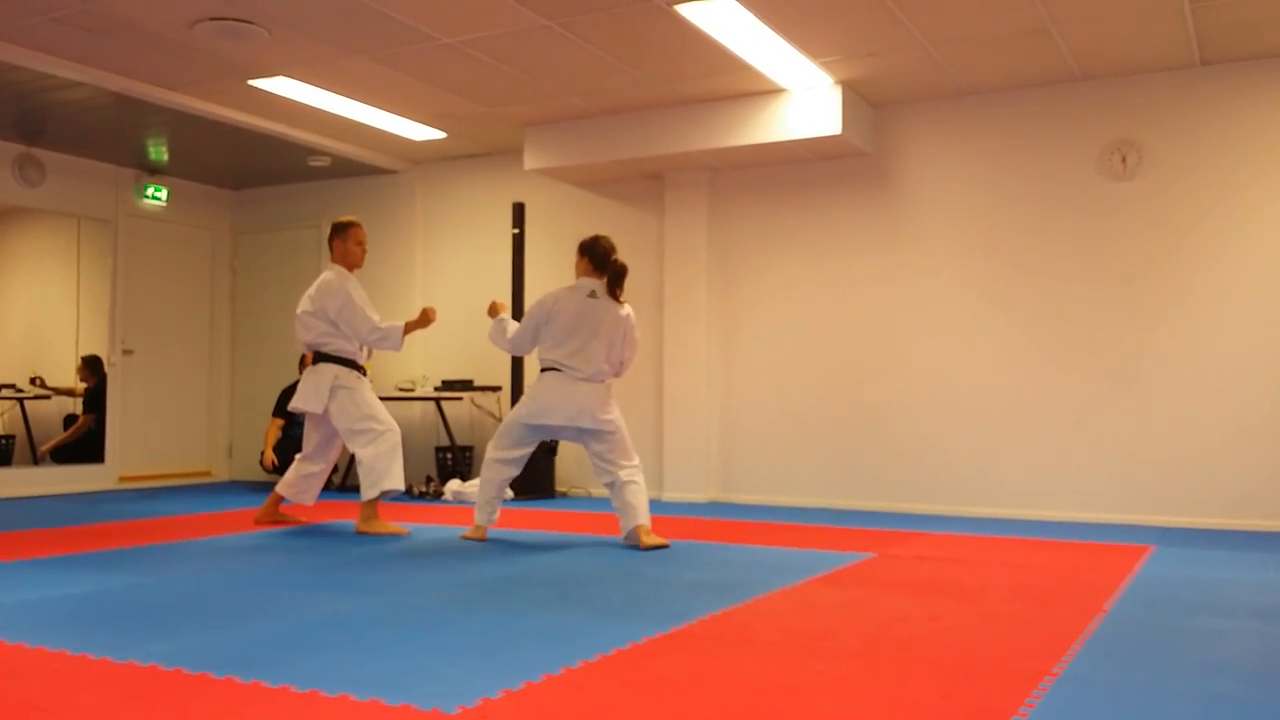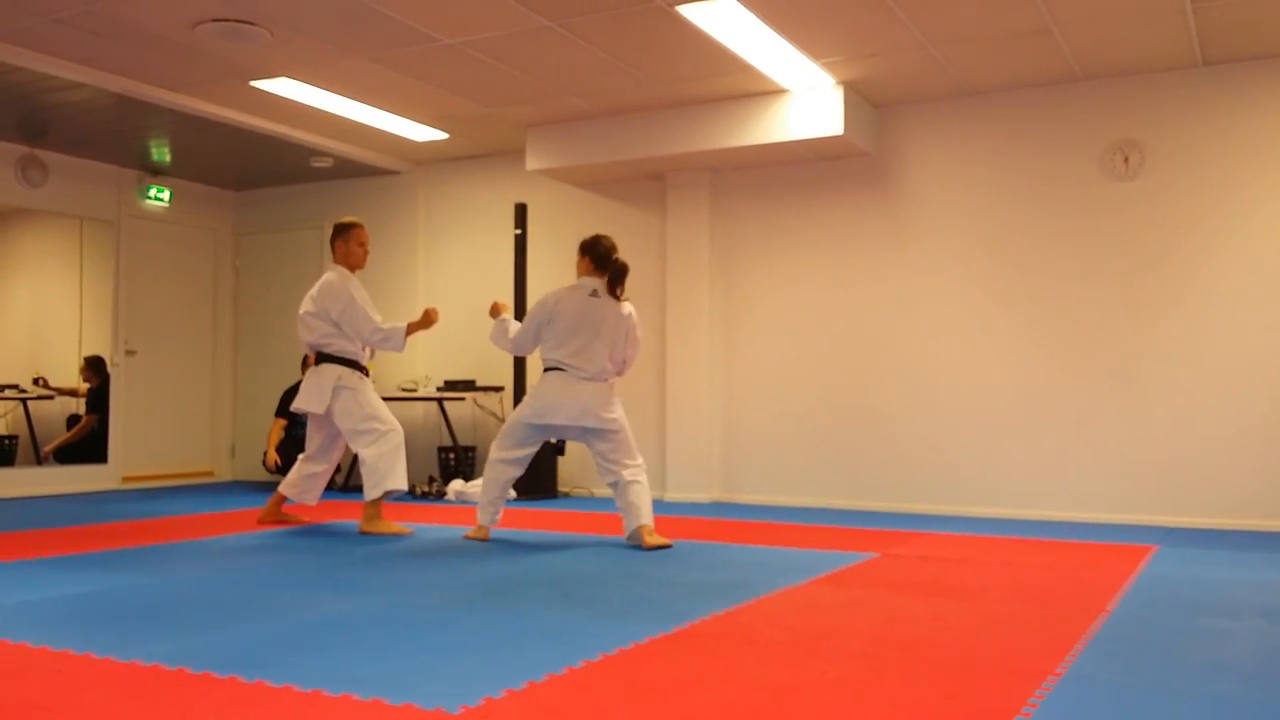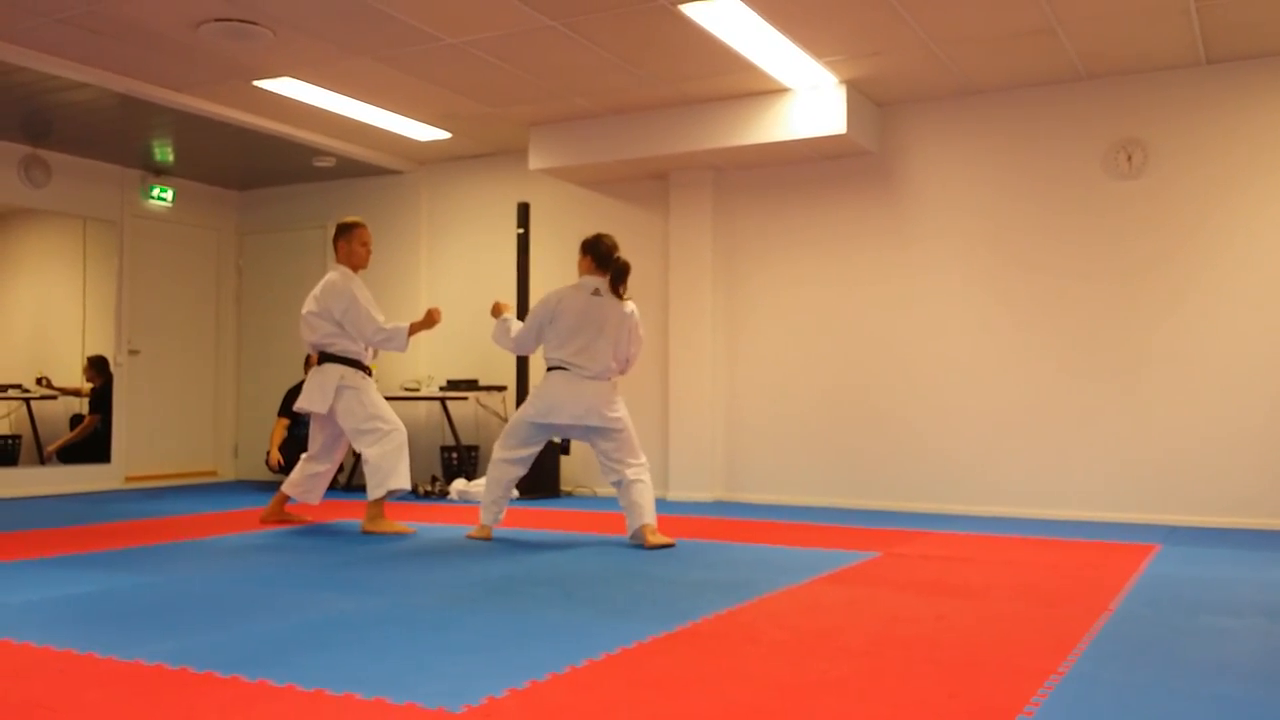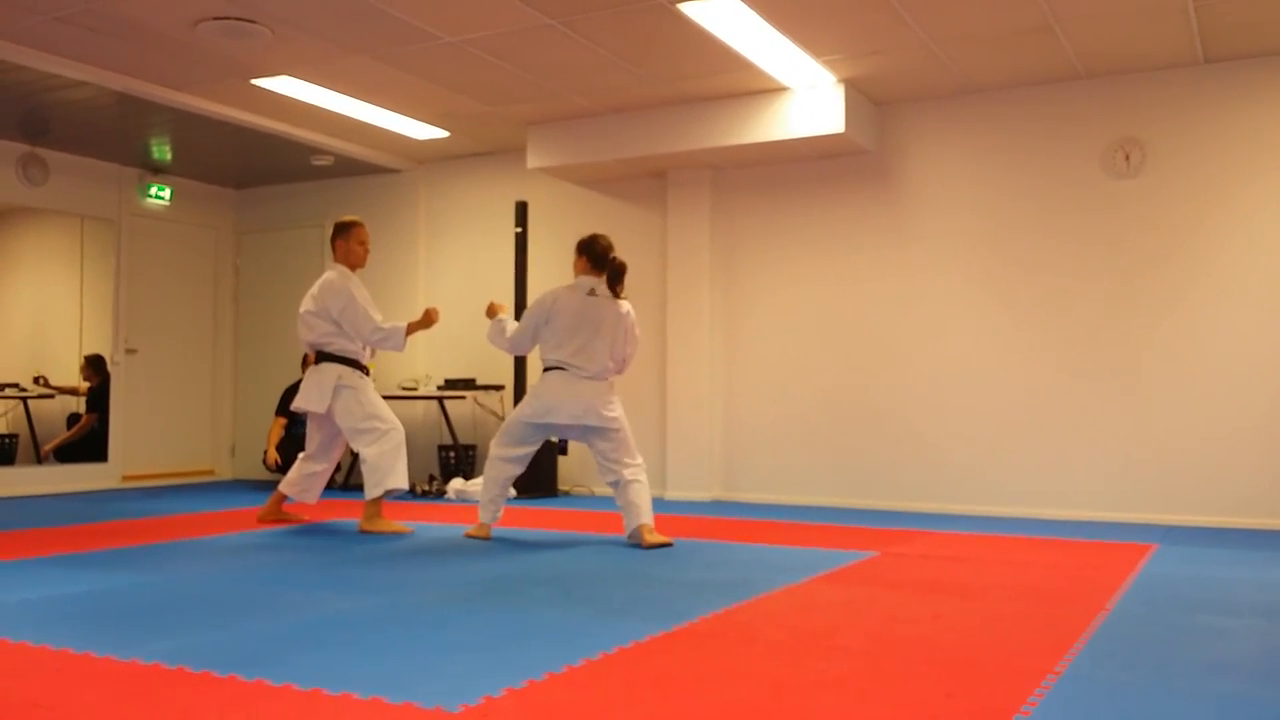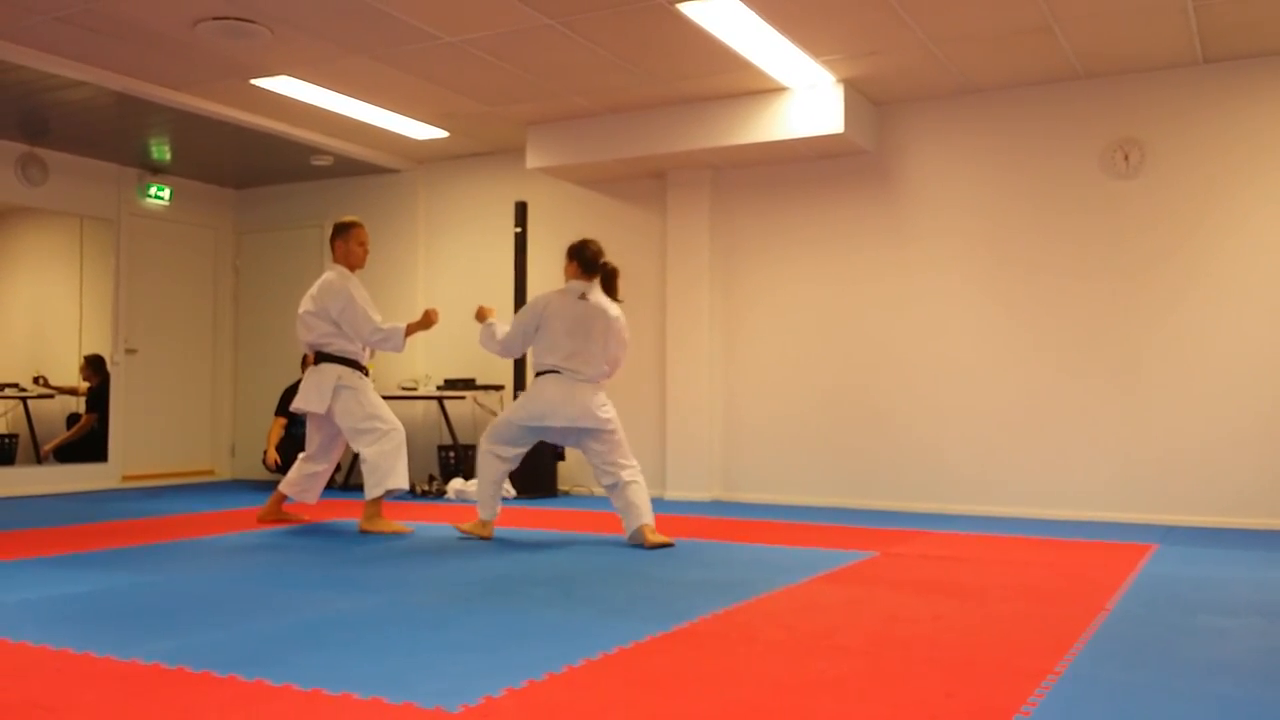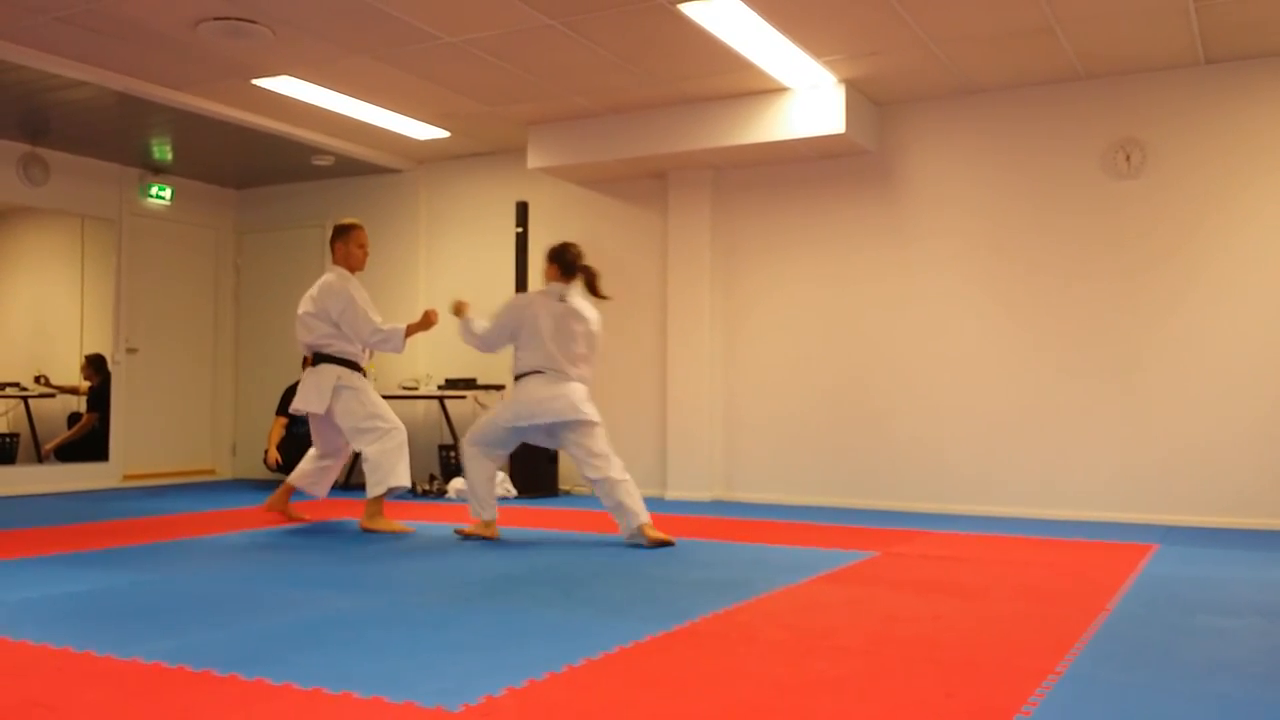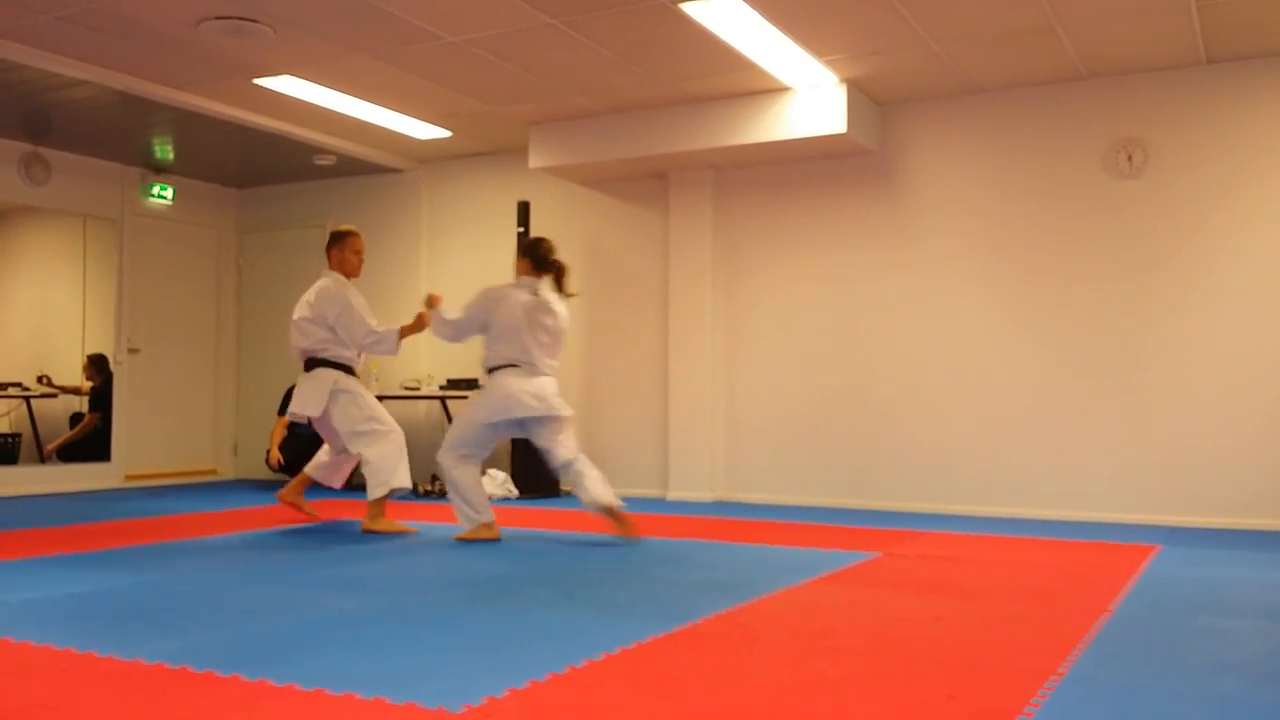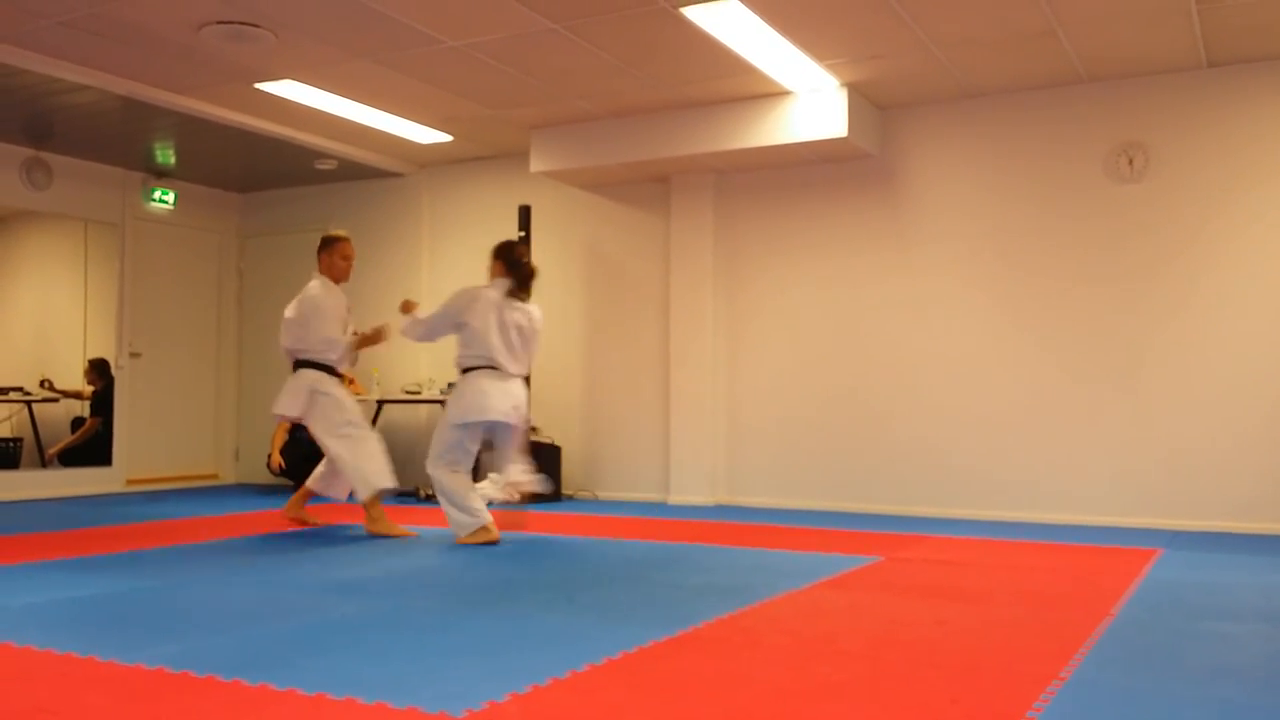
dt=0.1s
person 1, frame 1
left shoulder: (327, 284)
right shoulder: (339, 285)
right elbow: (369, 331)
right wrist: (415, 324)
left hip: (328, 376)
right hip: (338, 377)
left knee: (318, 451)
right knee: (381, 434)
left ankle: (270, 509)
right ankle: (369, 517)
person 1, frame 2
left shoulder: (329, 285)
right shoulder: (341, 286)
right elbow: (371, 333)
right wrist: (418, 325)
left hip: (331, 377)
right hip: (341, 378)
left knee: (321, 451)
right knee: (384, 434)
left ankle: (273, 509)
right ankle: (372, 517)
person 1, frame 3
left shoulder: (330, 285)
right shoulder: (344, 285)
right elbow: (374, 332)
right wrist: (421, 325)
left hip: (333, 377)
right hip: (343, 377)
left knee: (323, 451)
right knee: (388, 433)
left ankle: (276, 508)
right ankle: (375, 517)
person 1, frame 4
left shoulder: (328, 284)
right shoulder: (342, 284)
right elbow: (372, 332)
right wrist: (418, 324)
left hip: (330, 376)
right hip: (341, 376)
left knee: (321, 450)
right knee: (385, 433)
left ankle: (273, 508)
right ankle: (372, 516)
person 1, frame 5
left shoulder: (326, 284)
right shoulder: (342, 285)
right elbow: (371, 332)
right wrist: (418, 326)
left hip: (327, 375)
right hip: (339, 377)
left knee: (318, 451)
right knee: (386, 434)
left ankle: (275, 506)
right ankle: (372, 516)
person 1, frame 6
left shoulder: (325, 286)
right shoulder: (343, 286)
right elbow: (371, 333)
right wrist: (418, 326)
left hip: (327, 376)
right hip: (339, 378)
left knee: (330, 447)
right knee: (387, 433)
left ankle: (280, 499)
right ankle: (373, 515)
person 1, frame 7
left shoulder: (321, 291)
right shoulder: (339, 292)
right elbow: (364, 335)
right wrist: (412, 328)
left hip: (325, 380)
right hip: (333, 381)
left knee: (349, 443)
right knee: (383, 437)
left ankle: (295, 490)
right ankle: (376, 516)
person 1, frame 8
left shoulder: (326, 295)
right shoulder: (319, 295)
right elbow: (324, 342)
left wrist: (356, 341)
right wrist: (364, 341)
left hip: (315, 383)
right hip: (317, 383)
left knee: (344, 447)
right knee: (357, 441)
left ankle: (297, 504)
right ankle: (375, 516)
person 2, frame 1
left shoulder: (554, 300)
right shoulder: (622, 312)
left elbow: (518, 343)
right elbow: (621, 364)
left wrist: (501, 317)
left hip: (549, 393)
right hip: (594, 399)
left knee: (501, 454)
right knee: (623, 467)
left ankle: (481, 525)
right ankle: (641, 530)
person 2, frame 2
left shoulder: (556, 300)
right shoulder: (624, 310)
left elbow: (520, 344)
right elbow: (624, 362)
left wrist: (502, 318)
left hip: (553, 392)
right hip: (598, 398)
left knee: (505, 455)
right knee: (627, 467)
left ankle: (483, 525)
right ankle: (644, 530)
person 2, frame 3
left shoulder: (558, 299)
right shoulder: (626, 309)
left elbow: (522, 343)
right elbow: (626, 361)
left wrist: (504, 317)
left hip: (556, 391)
right hip: (601, 396)
left knee: (507, 454)
right knee: (630, 466)
left ankle: (486, 524)
right ankle: (647, 529)
person 2, frame 4
left shoulder: (553, 299)
right shoulder: (623, 309)
left elbow: (517, 343)
right elbow: (623, 360)
left wrist: (499, 318)
left hip: (553, 391)
right hip: (597, 396)
left knee: (504, 452)
right knee: (626, 466)
left ankle: (484, 523)
right ankle: (644, 529)
person 2, frame 5
left shoulder: (545, 304)
right shoulder: (612, 313)
left elbow: (508, 346)
right elbow: (613, 363)
left wrist: (489, 321)
left hip: (545, 396)
right hip: (590, 399)
left knee: (495, 446)
right knee: (622, 467)
left ankle: (484, 521)
right ankle: (645, 528)
person 2, frame 6
left shoulder: (524, 304)
right shoulder: (589, 314)
left elbow: (486, 341)
left wrist: (465, 317)
left hip: (529, 395)
right hip: (571, 397)
left knee: (477, 447)
right knee: (604, 466)
left ankle: (486, 522)
right ankle: (642, 527)
person 2, frame 7
left shoulder: (495, 296)
right shoulder: (557, 308)
left elbow: (454, 332)
left wrist: (436, 310)
left hip: (503, 389)
right hip: (542, 390)
left knee: (455, 456)
right knee: (568, 458)
left ankle: (484, 524)
right ankle: (608, 504)
person 2, frame 8
left shoulder: (471, 297)
right shoulder: (532, 313)
left elbow: (425, 331)
left wrist: (413, 313)
left hip: (479, 388)
right hip: (514, 393)
left knee: (445, 466)
right knee: (507, 455)
left ankle: (481, 526)
right ankle: (520, 485)
